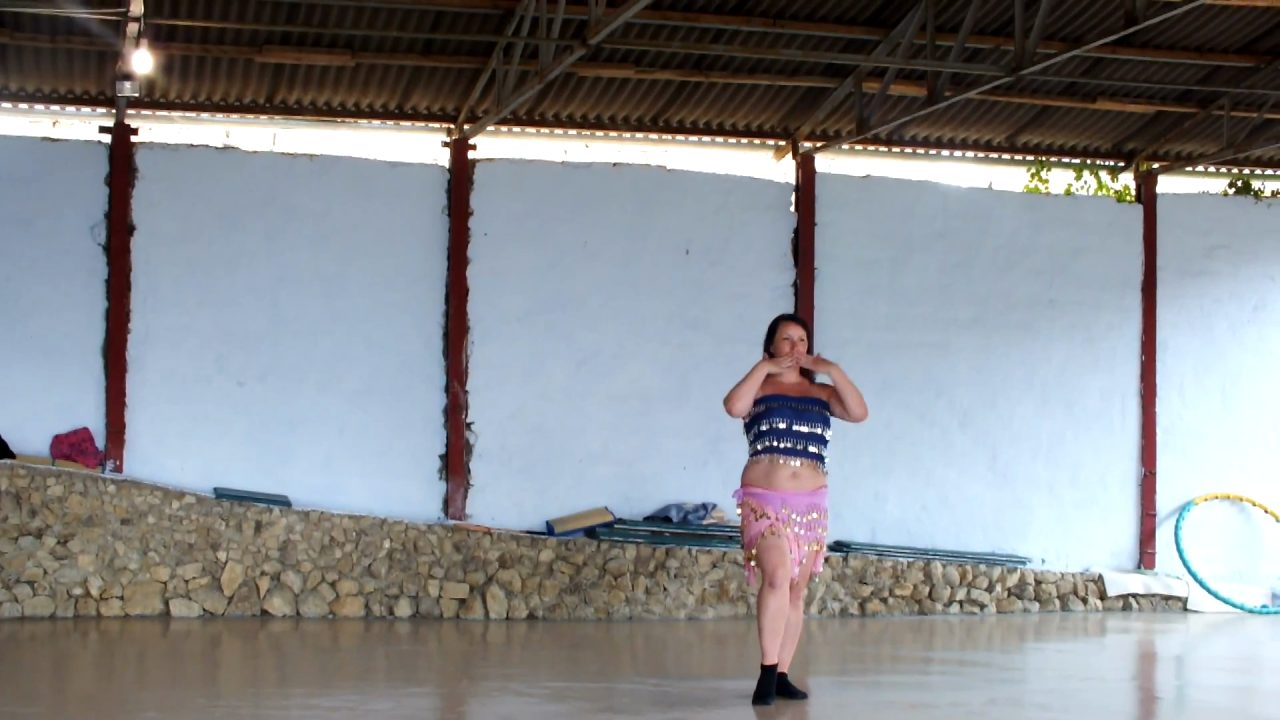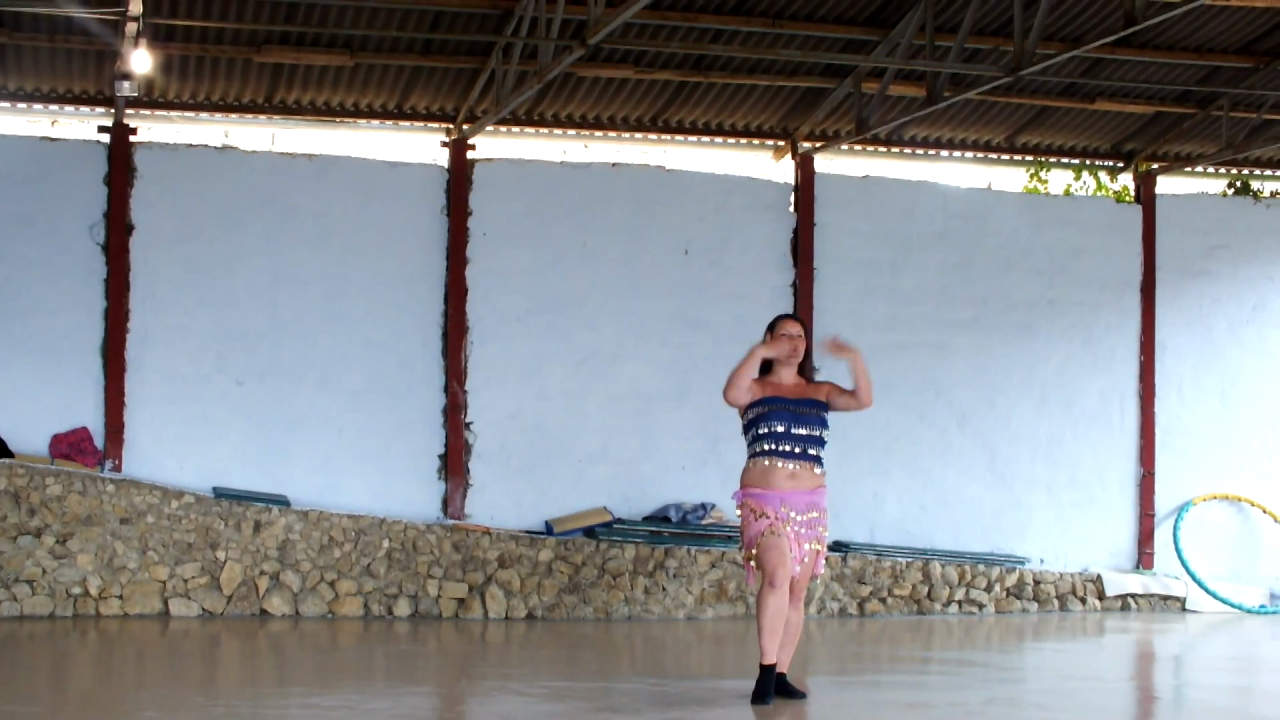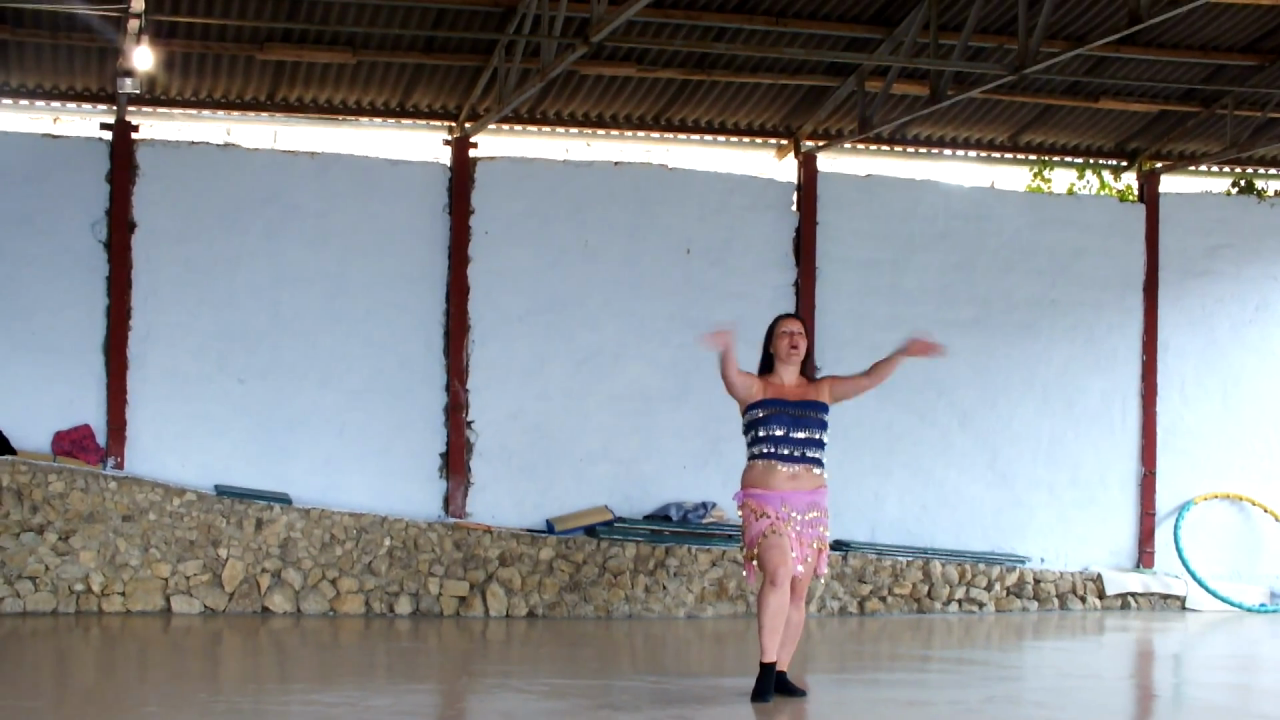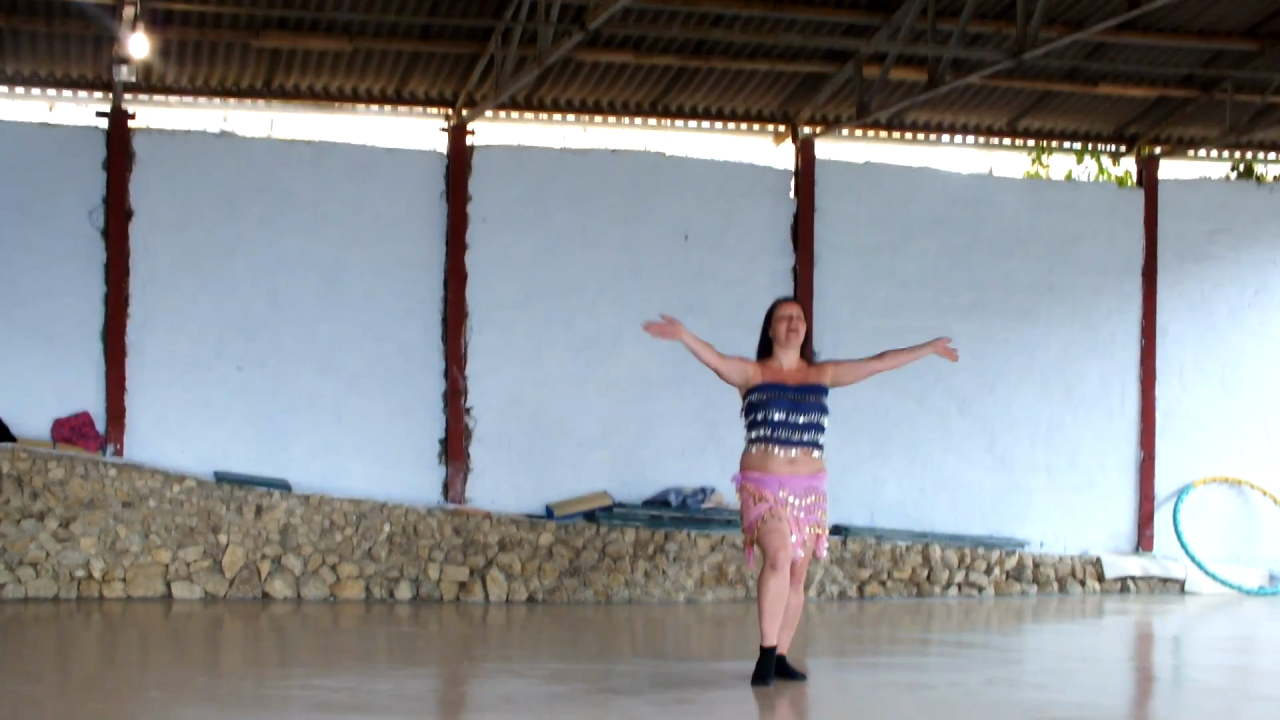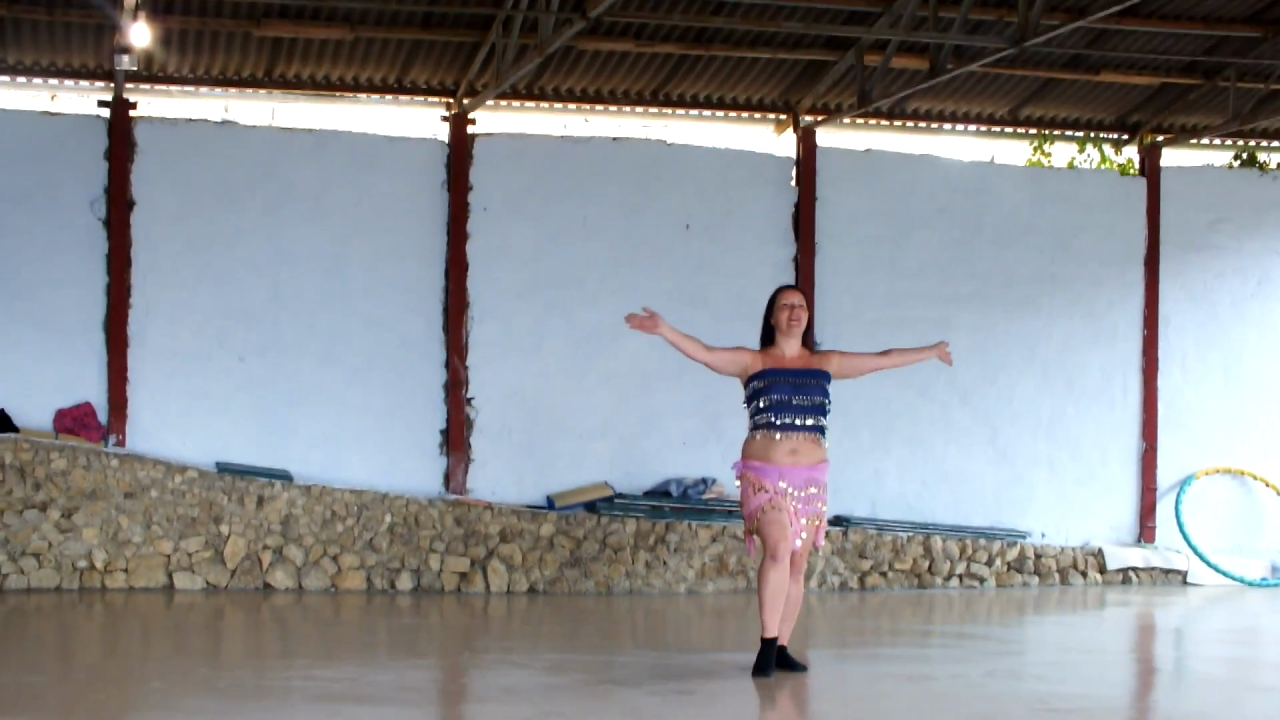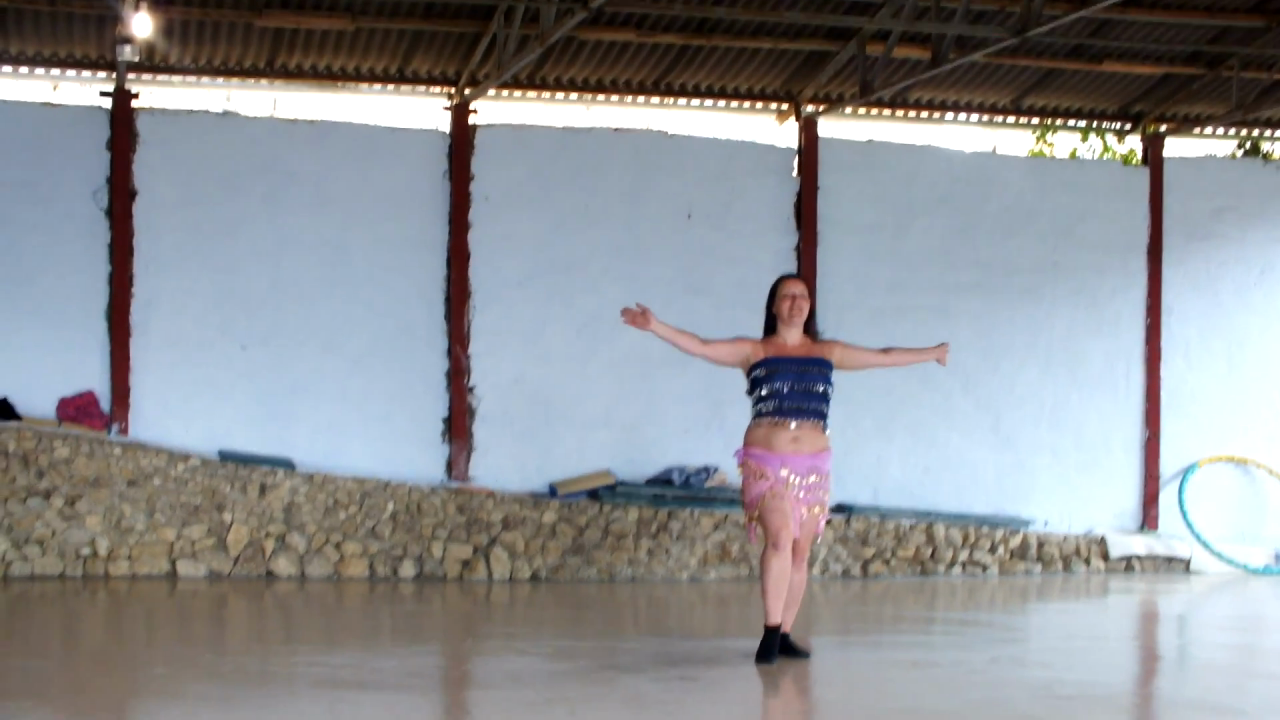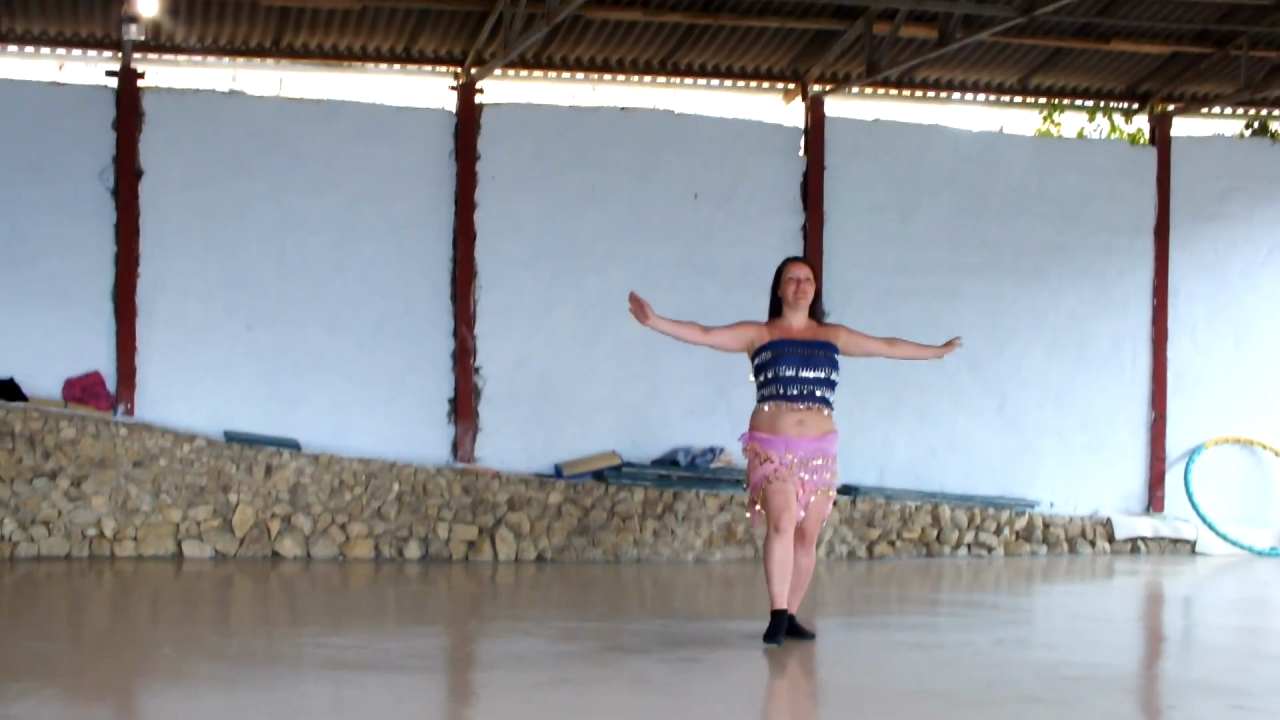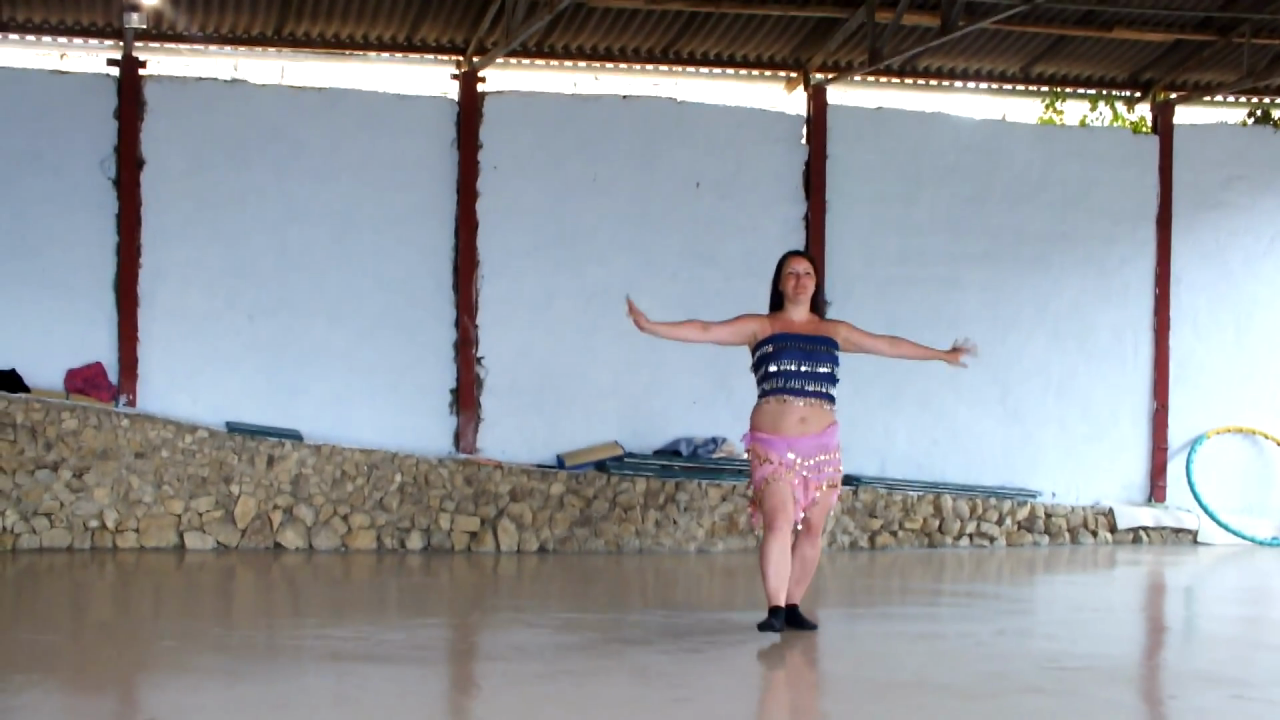
dt=0.1s
person 1, frame 1
left shoulder: (820, 392)
right shoulder: (758, 388)
left elbow: (859, 413)
right elbow: (733, 407)
left wrist: (833, 371)
right wrist: (764, 367)
left hip: (810, 502)
right hip: (763, 499)
left knee: (796, 592)
right knee: (777, 578)
left ankle: (781, 675)
right ankle: (767, 672)
person 1, frame 2
left shoulder: (817, 392)
right shoulder: (752, 387)
left elbow: (862, 400)
right elbow: (735, 394)
left wrist: (854, 361)
right wrist: (758, 354)
left hip: (810, 502)
right hip: (761, 502)
left knee: (795, 594)
right knee: (775, 583)
left ankle: (779, 676)
right ankle: (767, 672)
person 1, frame 3
left shoulder: (821, 389)
right shoulder: (753, 387)
left elbow: (867, 379)
right elbow: (731, 377)
left wrist: (902, 353)
right wrist: (726, 350)
left hip: (811, 502)
right hip: (765, 500)
left knee: (797, 593)
right knee: (778, 577)
left ankle: (780, 672)
right ankle: (766, 670)
person 1, frame 4
left shoulder: (823, 373)
right shoulder: (752, 373)
left elbow: (879, 362)
right elbow: (714, 360)
left wrist: (928, 348)
right wrist: (682, 335)
left hip: (808, 486)
right hip: (763, 484)
left knee: (797, 575)
right knee: (778, 562)
left ankle: (781, 657)
right ankle: (767, 655)
person 1, frame 5
left shoulder: (826, 363)
right shoulder: (750, 361)
left elbow: (882, 359)
right elbow: (702, 352)
left wrist: (930, 352)
right wrist: (664, 329)
left hip: (810, 476)
right hip: (763, 474)
left knee: (797, 566)
right knee: (777, 553)
left ankle: (781, 647)
right ankle: (768, 646)
person 1, frame 6
left shoulder: (827, 352)
right shoulder: (753, 350)
left elbow: (881, 357)
right elbow: (701, 347)
left wrist: (930, 354)
right wrist: (655, 326)
left hip: (812, 465)
right hip: (765, 462)
left knee: (799, 554)
right knee: (779, 540)
left ankle: (783, 634)
right ankle: (770, 633)
person 1, frame 7
left shoulder: (833, 335)
right shoulder: (758, 334)
left elbow: (888, 346)
right elbow: (704, 335)
left wrist: (938, 351)
right wrist: (654, 321)
left hip: (818, 448)
right hip: (771, 445)
left knee: (808, 537)
right knee: (781, 523)
left ankle: (789, 616)
right ankle: (777, 616)
person 1, frame 8
left shoulder: (834, 330)
right shoulder: (759, 327)
left elbow: (888, 345)
right elbow: (704, 331)
left wrist: (941, 354)
right wrist: (651, 326)
left hip: (821, 444)
right hip: (772, 443)
left knee: (811, 531)
right knee: (778, 523)
left ankle: (791, 607)
right ankle: (774, 610)
